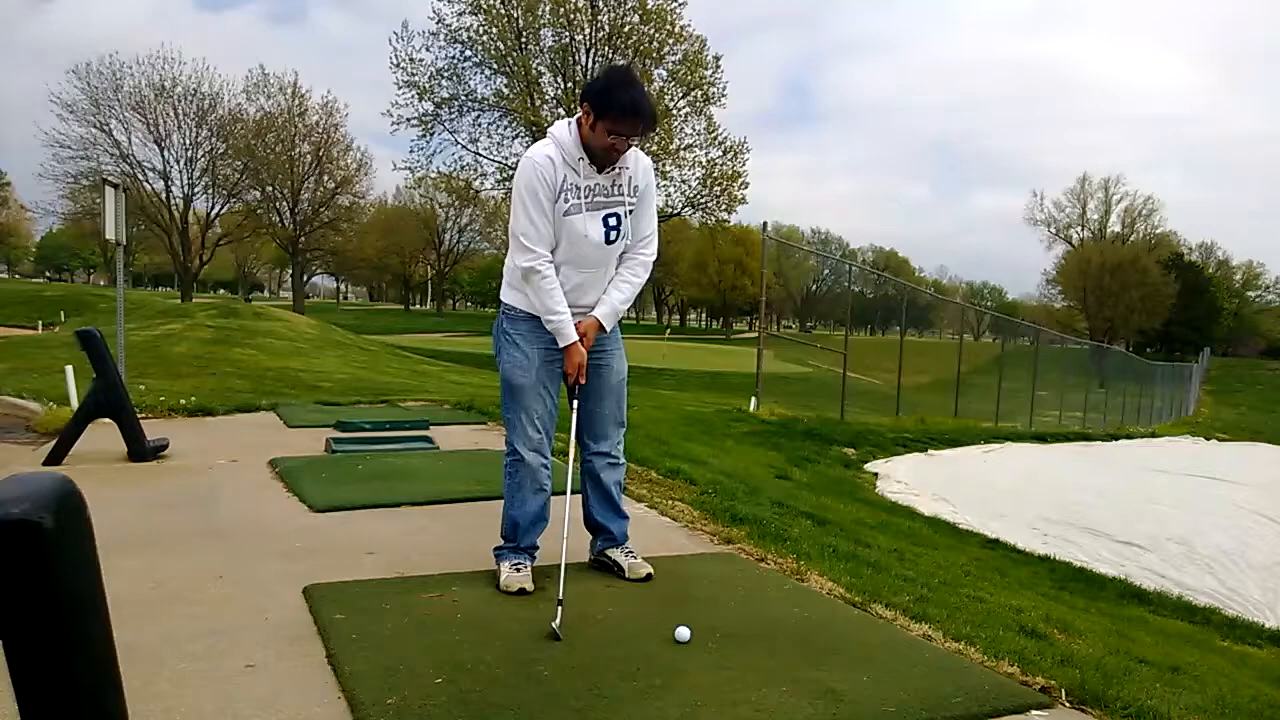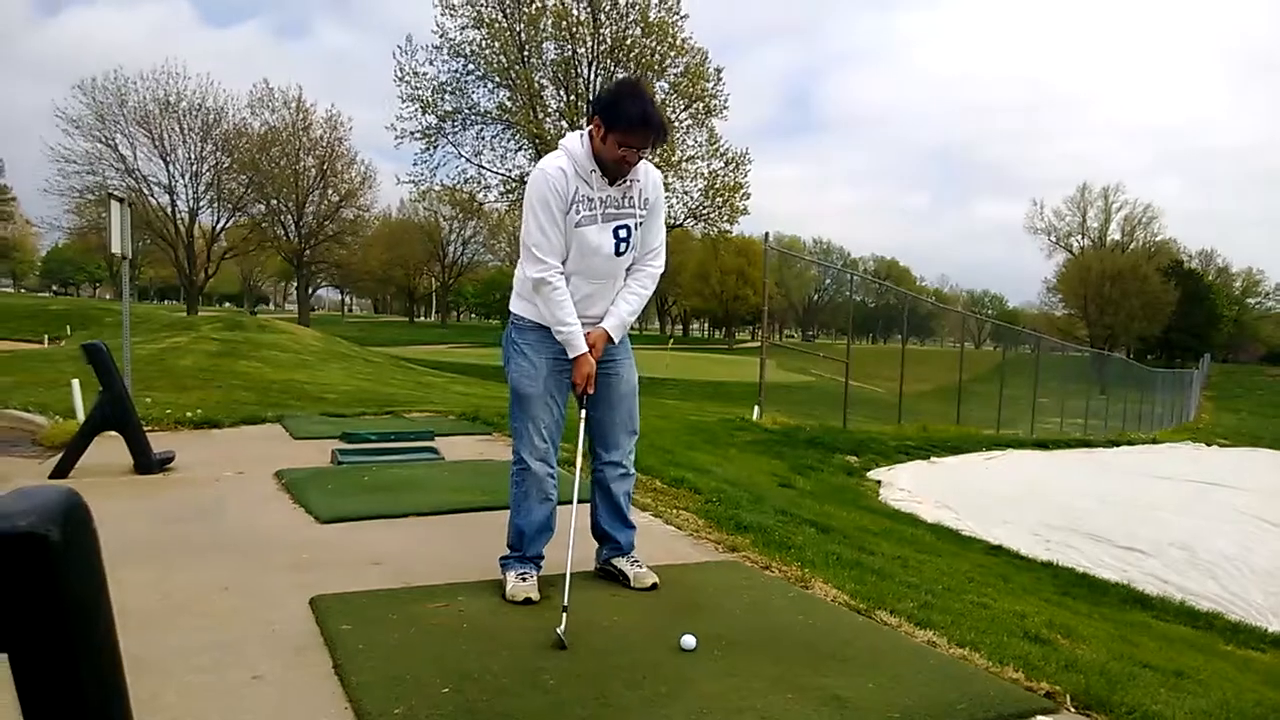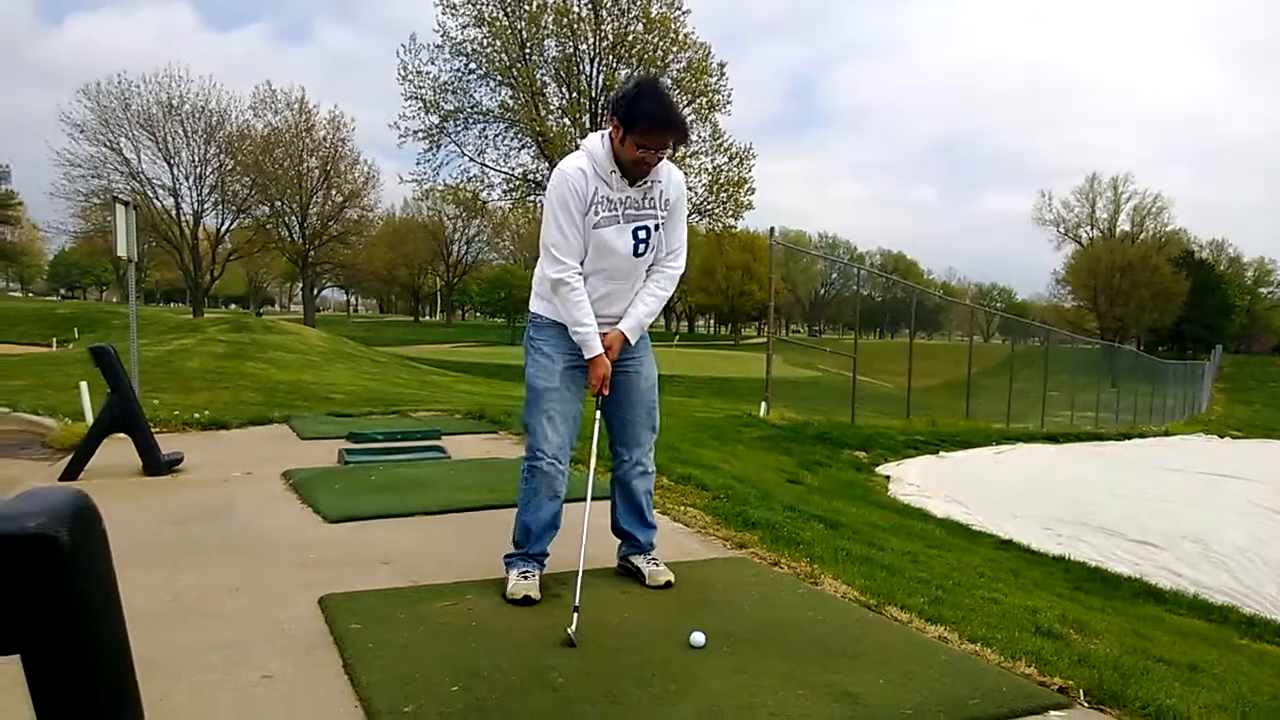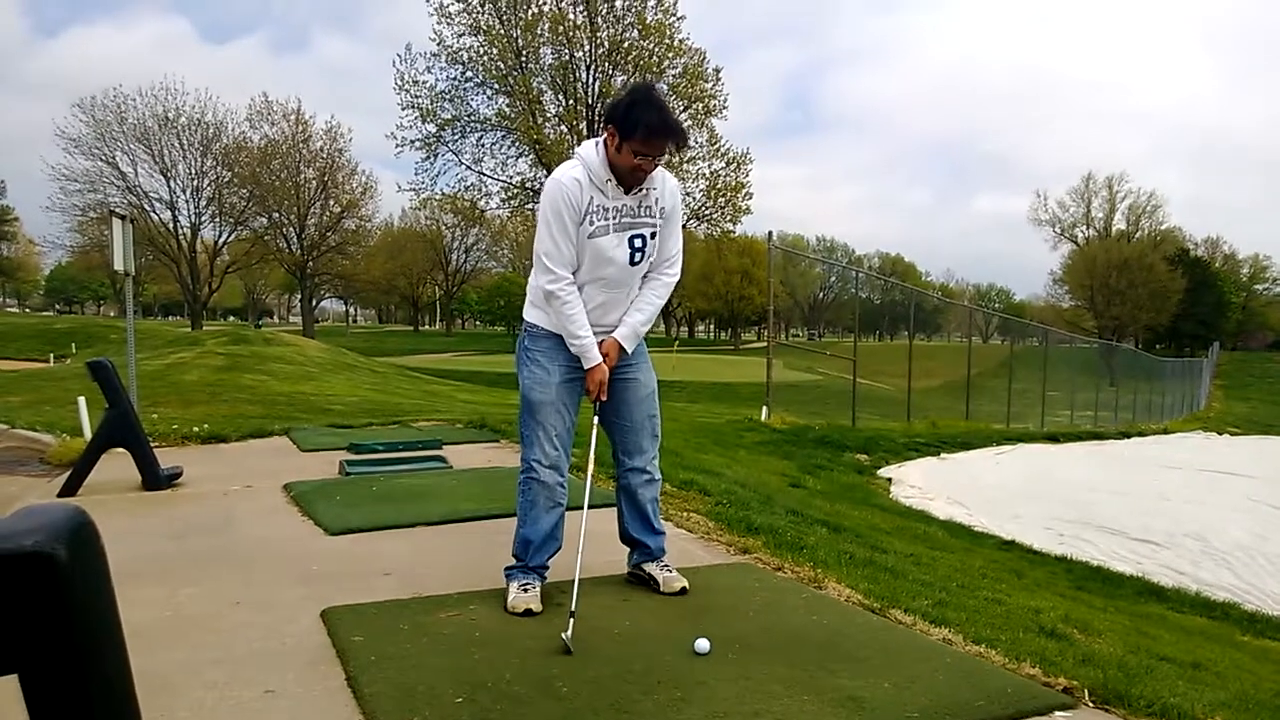
dt=0.5s
person 1, frame 1
left shoulder: (640, 169)
right shoulder: (542, 162)
left elbow: (640, 255)
right elbow: (532, 260)
left wrist: (599, 319)
right wrist: (566, 337)
left hip: (600, 323)
right hip: (533, 320)
left knee: (607, 444)
right knee: (530, 445)
left ankle: (611, 542)
right ankle: (517, 551)
person 1, frame 2
left shoulder: (649, 182)
right shoulder: (553, 175)
left elbow: (648, 266)
right elbow: (543, 271)
left wrist: (606, 331)
right wrist: (576, 348)
left hip: (609, 333)
right hip: (542, 330)
left knee: (617, 453)
right knee: (536, 455)
left ankle: (616, 551)
right ankle: (522, 561)
person 1, frame 3
left shoulder: (671, 183)
right shoulder: (574, 175)
left elbow: (669, 266)
right elbow: (564, 272)
left wrist: (624, 333)
right wrist: (593, 348)
left hip: (628, 332)
right hip: (560, 328)
left knee: (637, 449)
right knee: (549, 450)
left ankle: (637, 548)
right ankle: (526, 559)
person 1, frame 4
left shoulder: (666, 189)
right shoulder: (567, 184)
left elbow: (664, 273)
right elbow: (554, 281)
left wrist: (619, 341)
right wrist: (589, 357)
left hip: (624, 340)
right hip: (556, 337)
left knee: (640, 457)
right knee: (545, 464)
left ankle: (647, 556)
right ankle: (527, 571)
